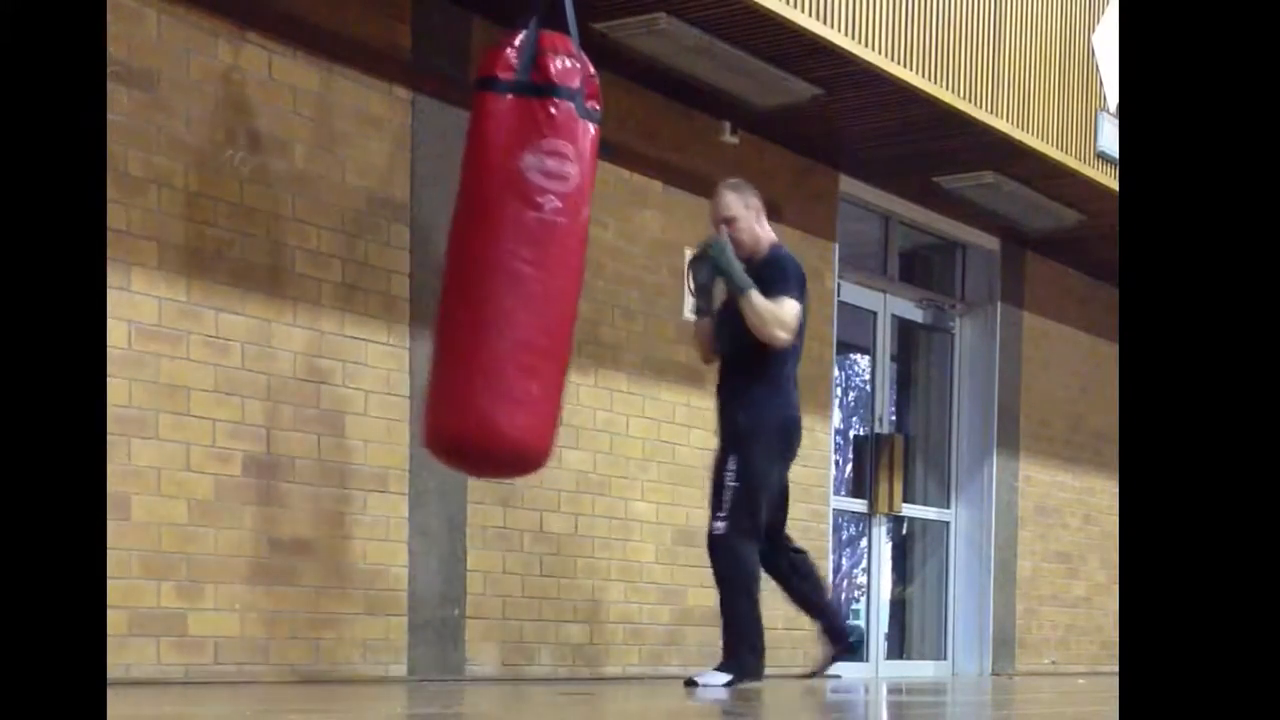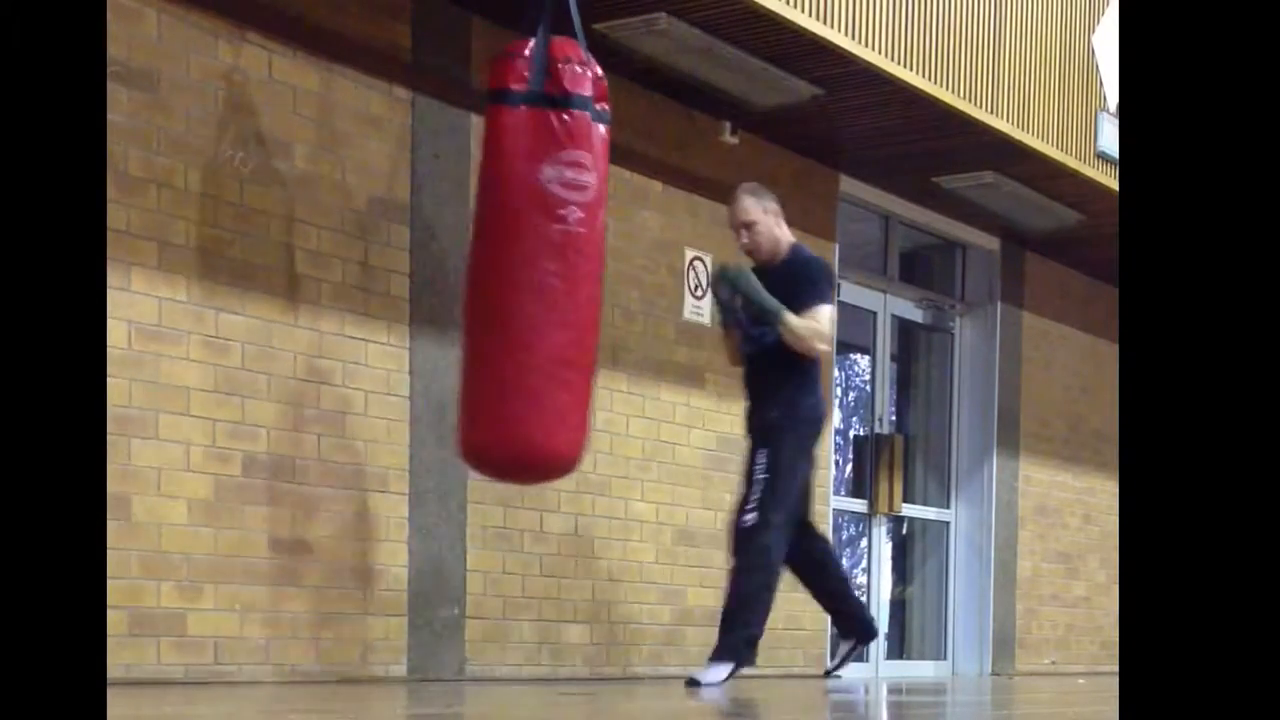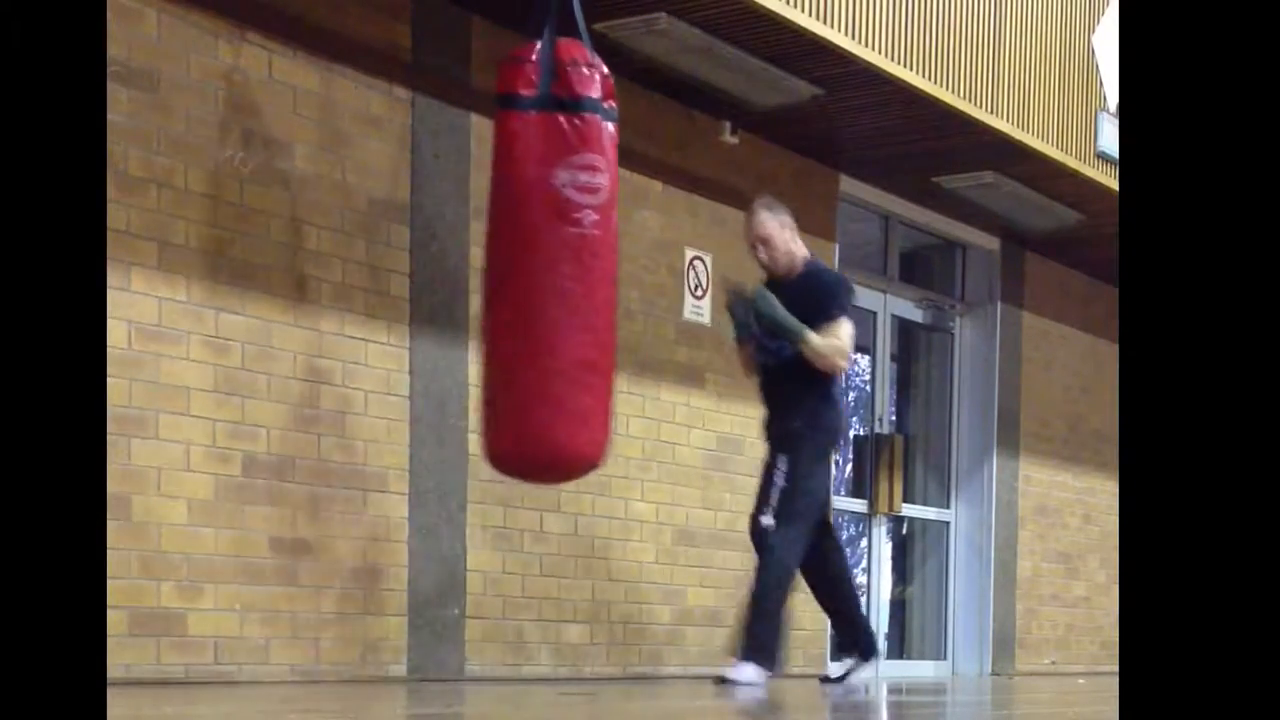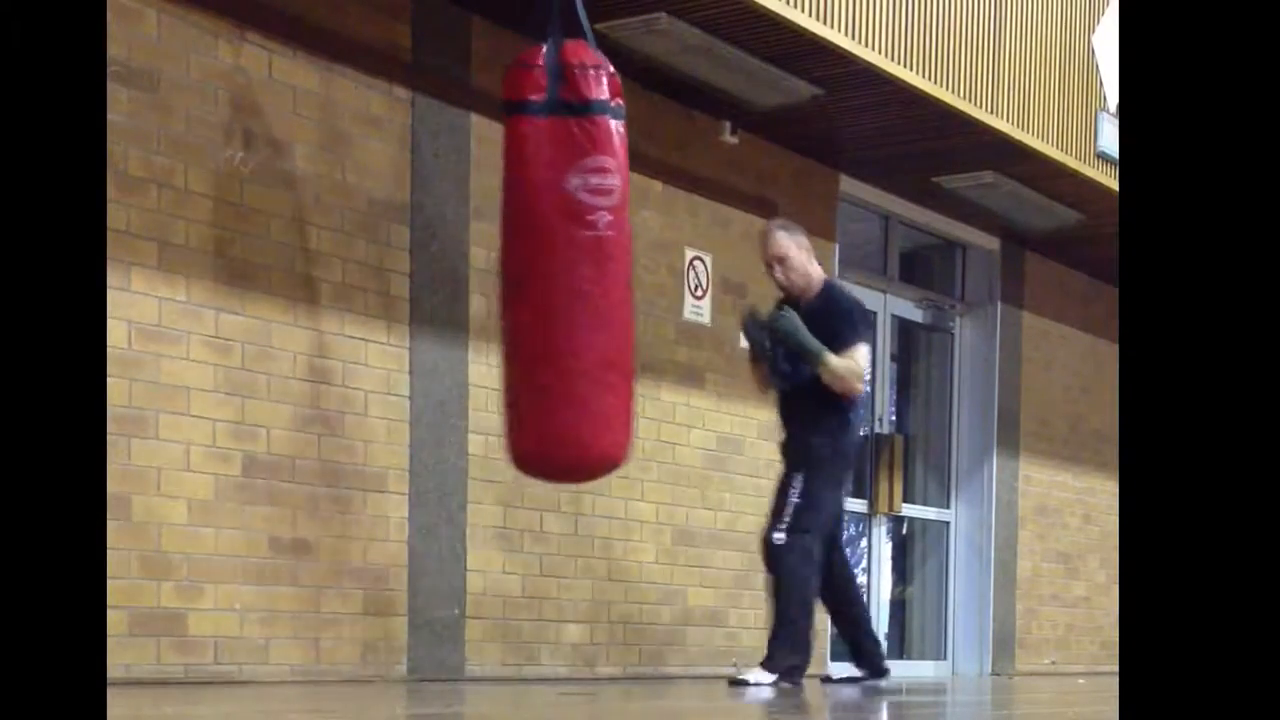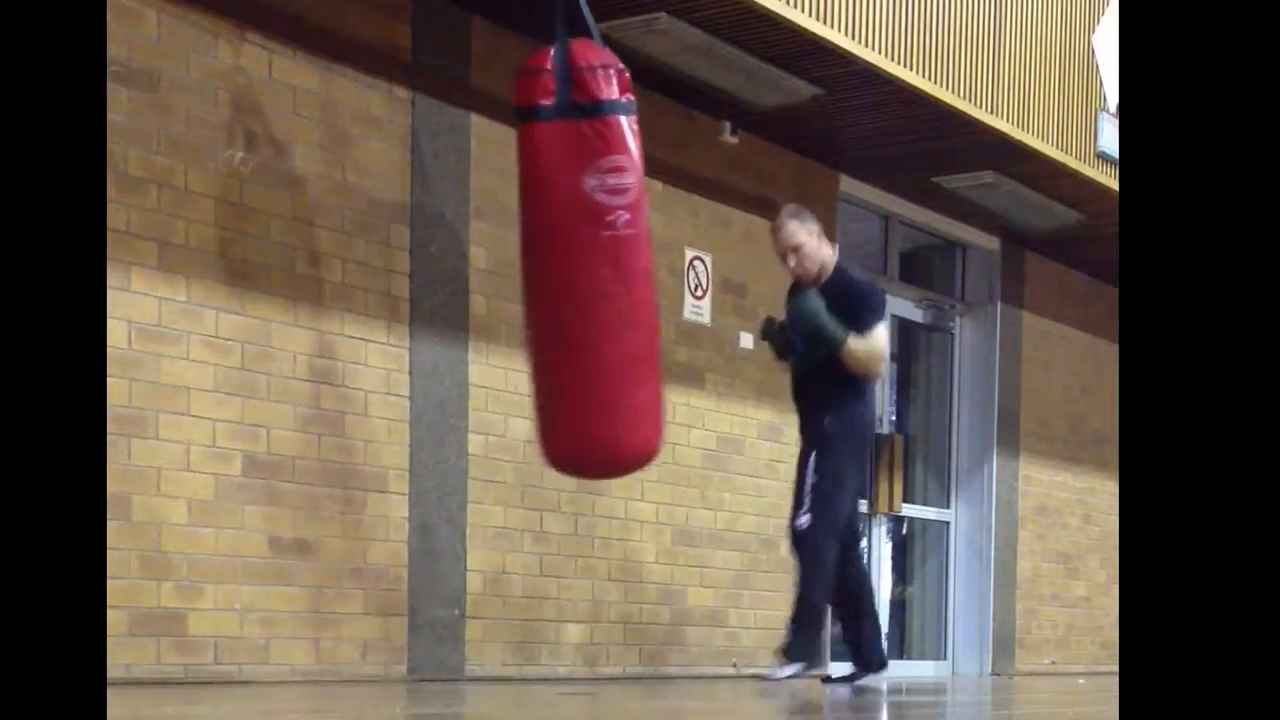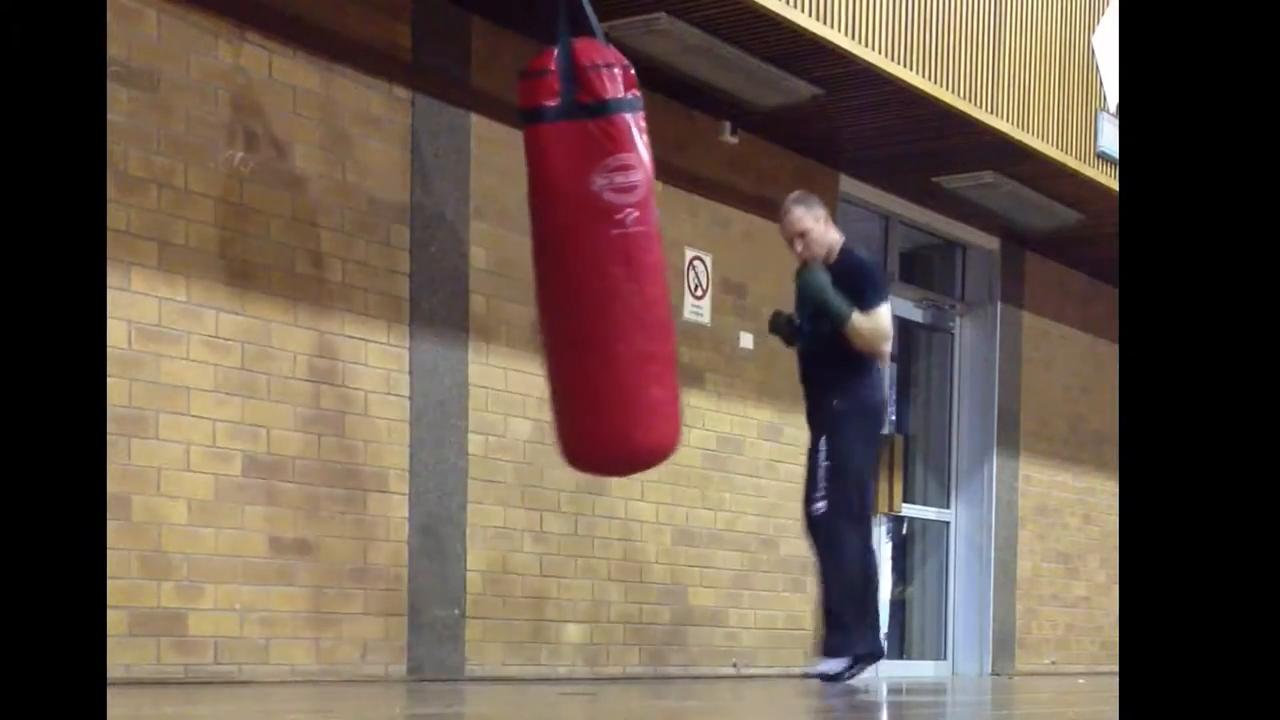
dt=0.1s
person 1, frame 1
left shoulder: (781, 269)
right shoulder: (744, 274)
left elbow: (779, 332)
right elbow: (709, 352)
left wrist: (736, 278)
right wrist: (704, 297)
left hip: (761, 421)
right hip: (750, 419)
left knee: (730, 536)
right knee: (769, 540)
left ankle: (740, 660)
right ankle: (838, 638)
person 1, frame 2
left shoulder: (809, 270)
right shoulder: (755, 277)
left elbow: (819, 343)
right elbow: (737, 356)
left wrist: (765, 304)
right wrist: (728, 309)
left hip: (790, 416)
right hip: (772, 417)
left knee: (756, 529)
right knee: (792, 530)
left ankle: (732, 651)
right ankle: (855, 623)
person 1, frame 3
left shoulder: (826, 284)
right shoulder: (771, 291)
left elbow: (838, 358)
right elbow: (753, 366)
left wrist: (785, 323)
right wrist: (743, 326)
left hip: (809, 425)
right hip: (790, 426)
left knee: (774, 530)
right knee: (814, 538)
left ankle: (759, 651)
right ankle: (857, 642)
person 1, frame 4
left shoulder: (843, 307)
right shoulder: (785, 310)
left elbow: (855, 382)
right elbow: (768, 383)
left wrist: (806, 346)
right wrist: (759, 350)
left hip: (826, 446)
right hip: (804, 444)
left knee: (786, 545)
right knee: (823, 552)
left ankle: (785, 660)
right ankle: (869, 657)
person 1, frame 5
left shoulder: (857, 289)
right shoulder: (798, 294)
left elbow: (877, 362)
left wrist: (827, 328)
right wrist: (780, 342)
left hip: (842, 425)
right hip: (819, 425)
left knee: (812, 528)
right knee: (839, 539)
left ankle: (803, 644)
right ankle: (866, 653)
person 1, frame 6
left shoulder: (860, 269)
right shoulder: (810, 277)
left elbow: (880, 344)
left wrist: (830, 298)
right wrist: (790, 332)
left hip: (850, 407)
right hip: (833, 408)
left knee: (830, 518)
right knee: (847, 522)
left ankle: (847, 640)
right ankle: (862, 639)
